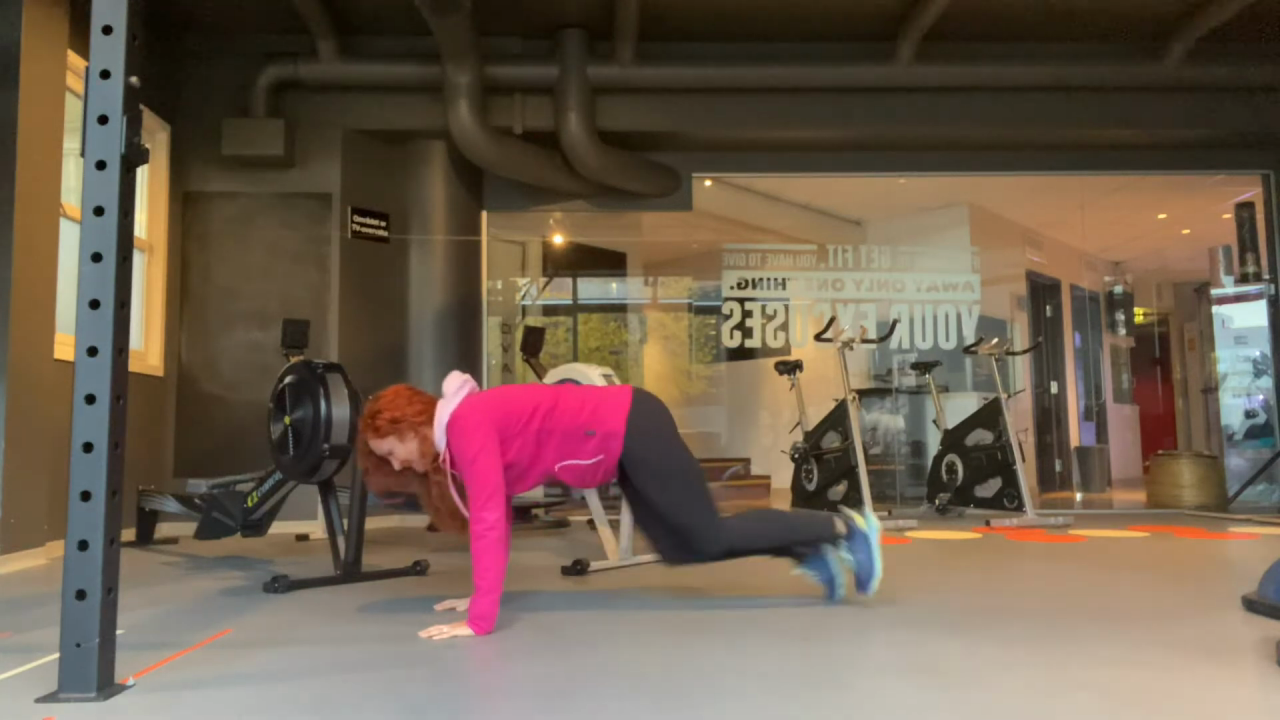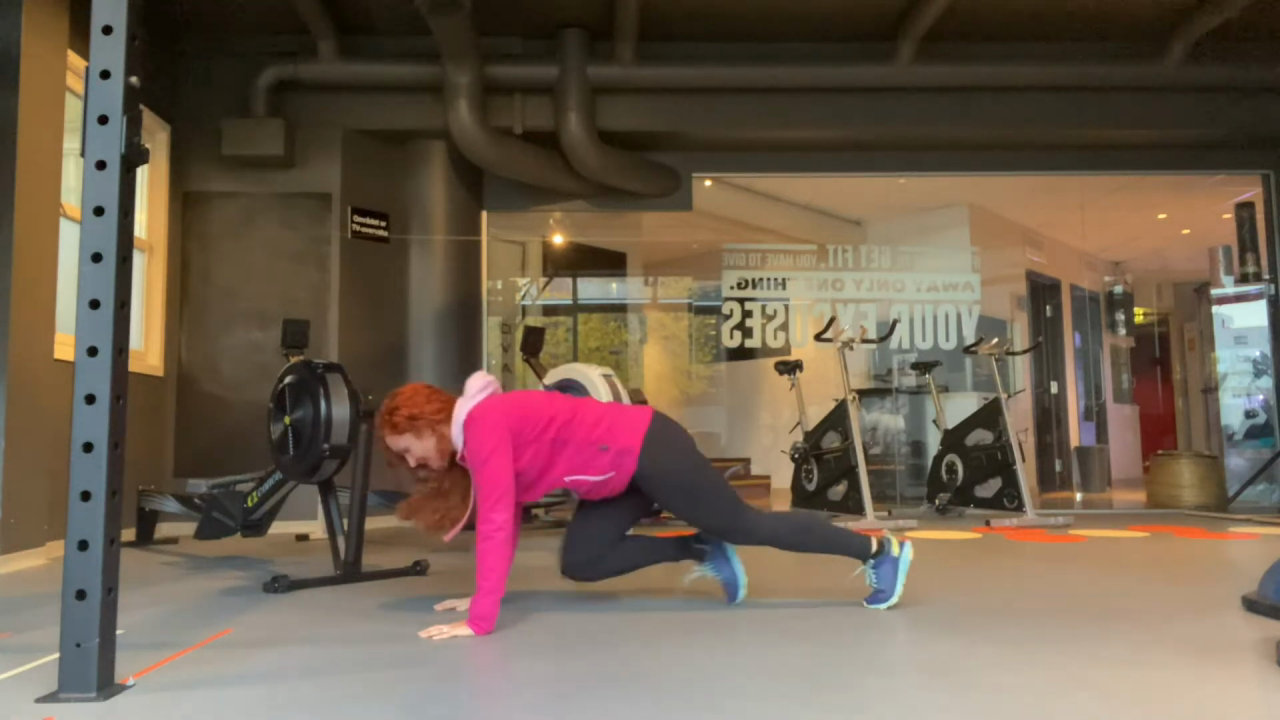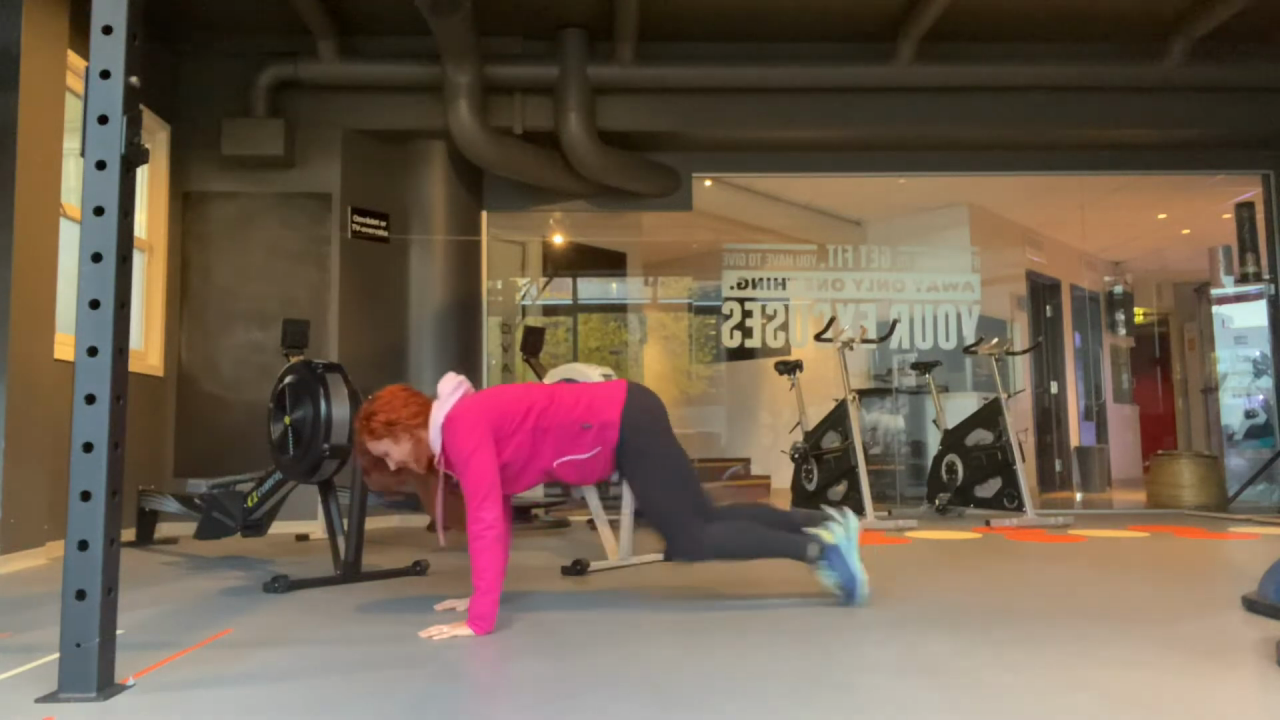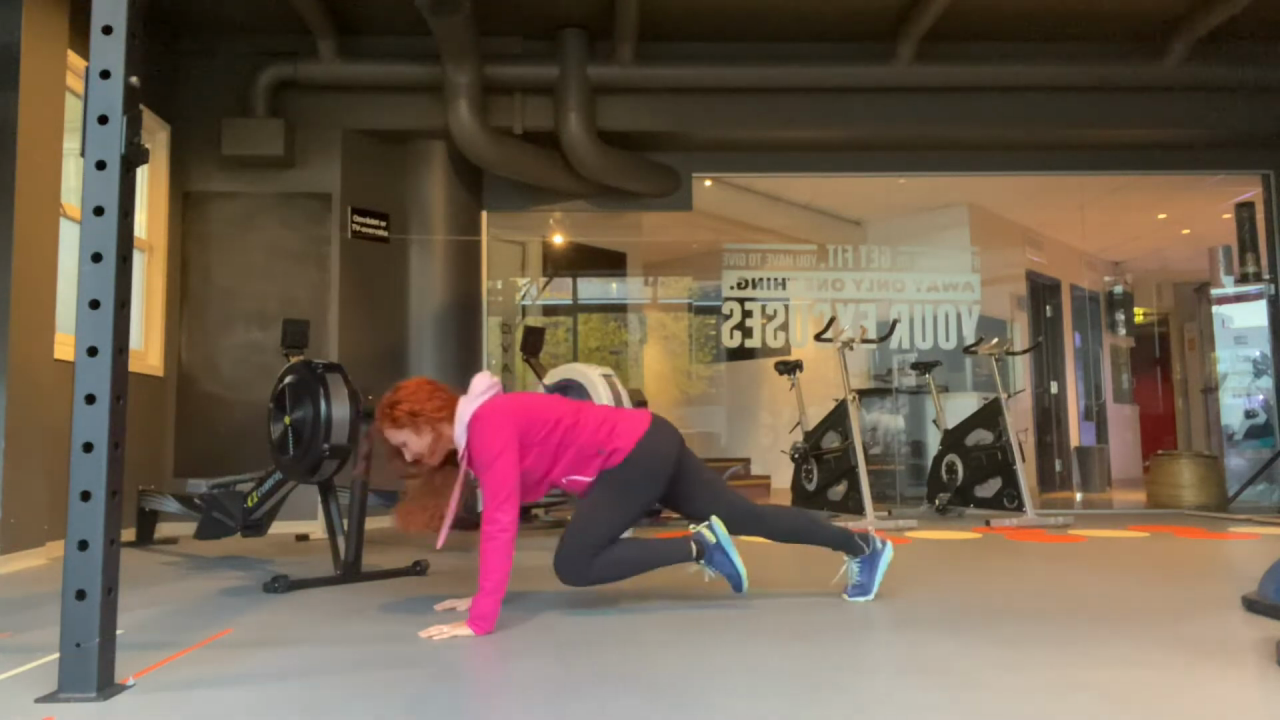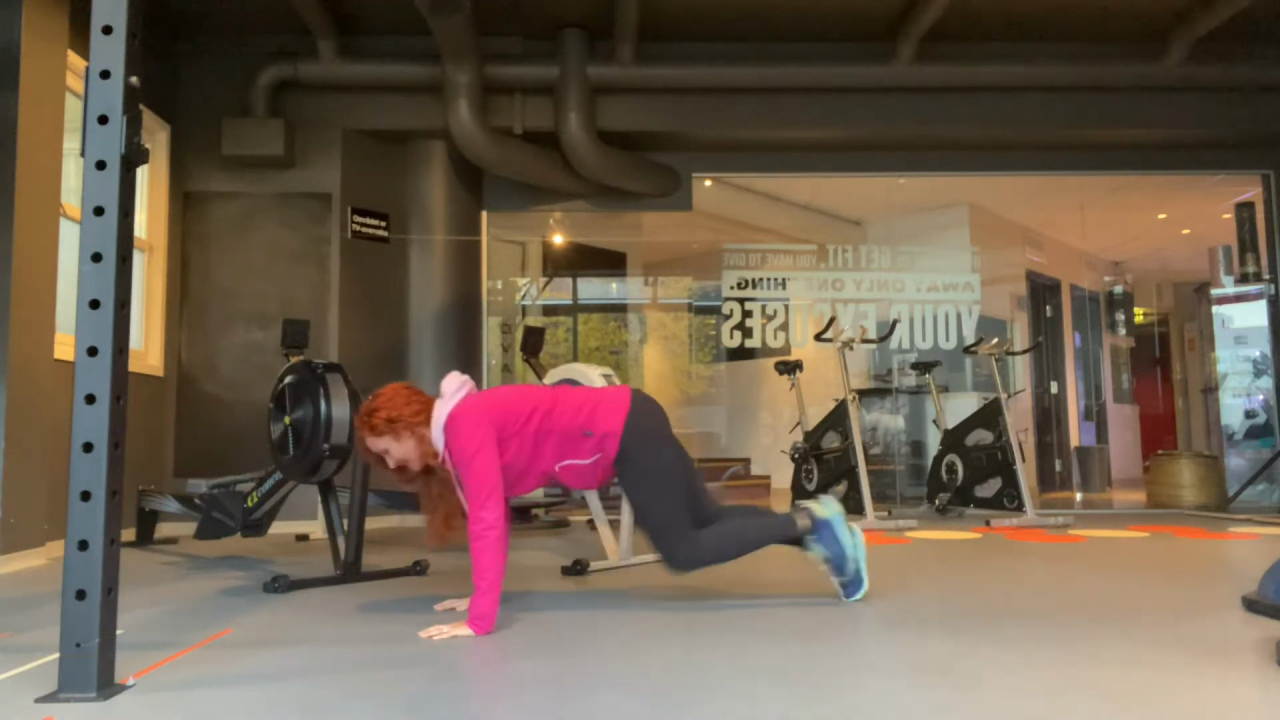
dt=0.2s
person 1, frame 1
left shoulder: (467, 425)
right shoulder: (463, 430)
left elbow: (488, 520)
right elbow: (491, 515)
left wrist: (479, 619)
right wrist: (479, 594)
left hip: (631, 427)
right hip: (622, 436)
left knee: (710, 537)
right knee: (677, 549)
left ankle: (847, 529)
right ankle: (809, 550)
person 1, frame 2
left shoulder: (482, 425)
right shoulder: (483, 429)
left elbow: (495, 523)
right elbow: (505, 517)
left wrist: (480, 619)
right wrist: (483, 593)
left hip: (647, 452)
right hip: (630, 459)
left knee: (746, 526)
right knee: (582, 562)
left ankle: (881, 549)
right ankle: (700, 550)
person 1, frame 3
left shoulder: (462, 426)
right shoulder: (462, 428)
left elbow: (485, 521)
right elbow: (495, 515)
left wrist: (479, 618)
right wrist: (481, 592)
left hip: (627, 420)
right hip: (614, 428)
left knee: (690, 538)
right knee: (705, 518)
left ankle: (820, 546)
right ankle: (822, 524)
person 1, frame 4
left shoulder: (487, 426)
right shoulder: (477, 431)
left elbow: (500, 524)
right elbow: (500, 517)
left wrist: (480, 619)
right wrist: (484, 594)
left hip: (640, 450)
right hip: (643, 448)
left knee: (574, 566)
right knee: (746, 517)
left ankle: (700, 546)
right ankle: (863, 547)
person 1, frame 5
left shoulder: (465, 425)
right shoulder: (458, 431)
left elbow: (489, 522)
right elbow: (487, 515)
left wrist: (480, 618)
right wrist: (481, 592)
left hip: (630, 426)
right hip: (622, 433)
left knee: (685, 549)
right knee: (709, 519)
left ankle: (813, 520)
right ankle: (830, 539)
